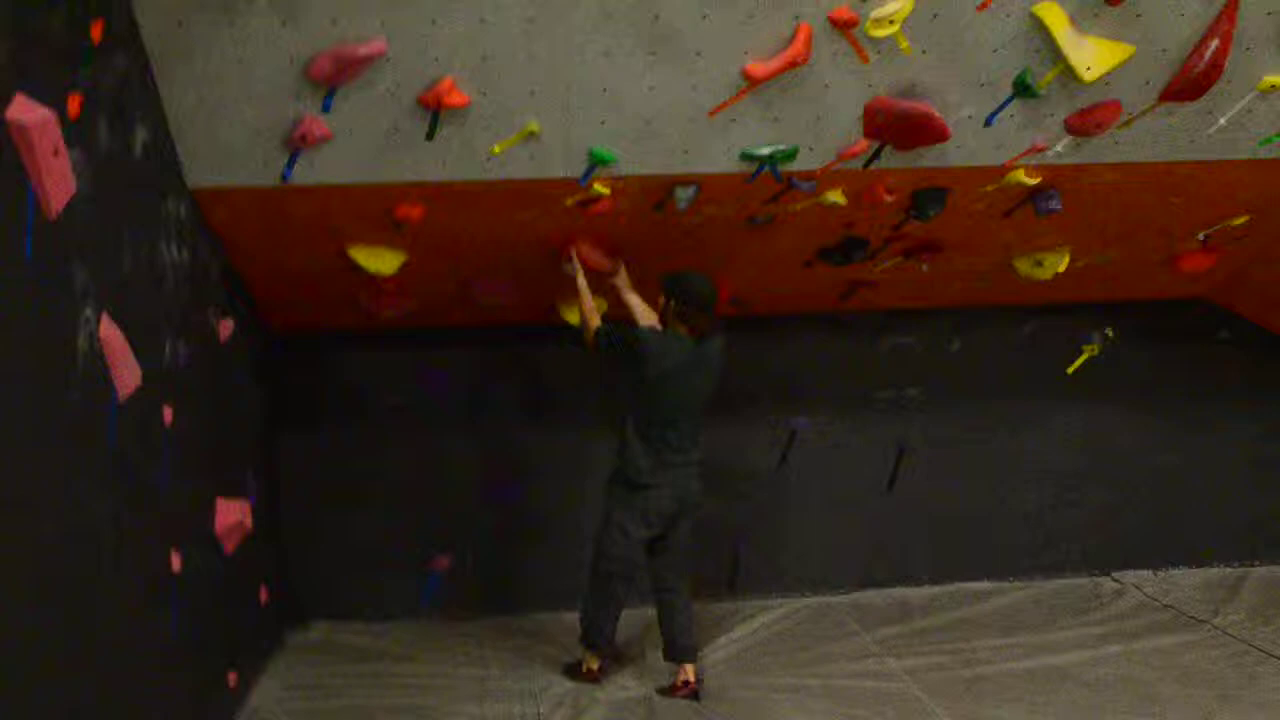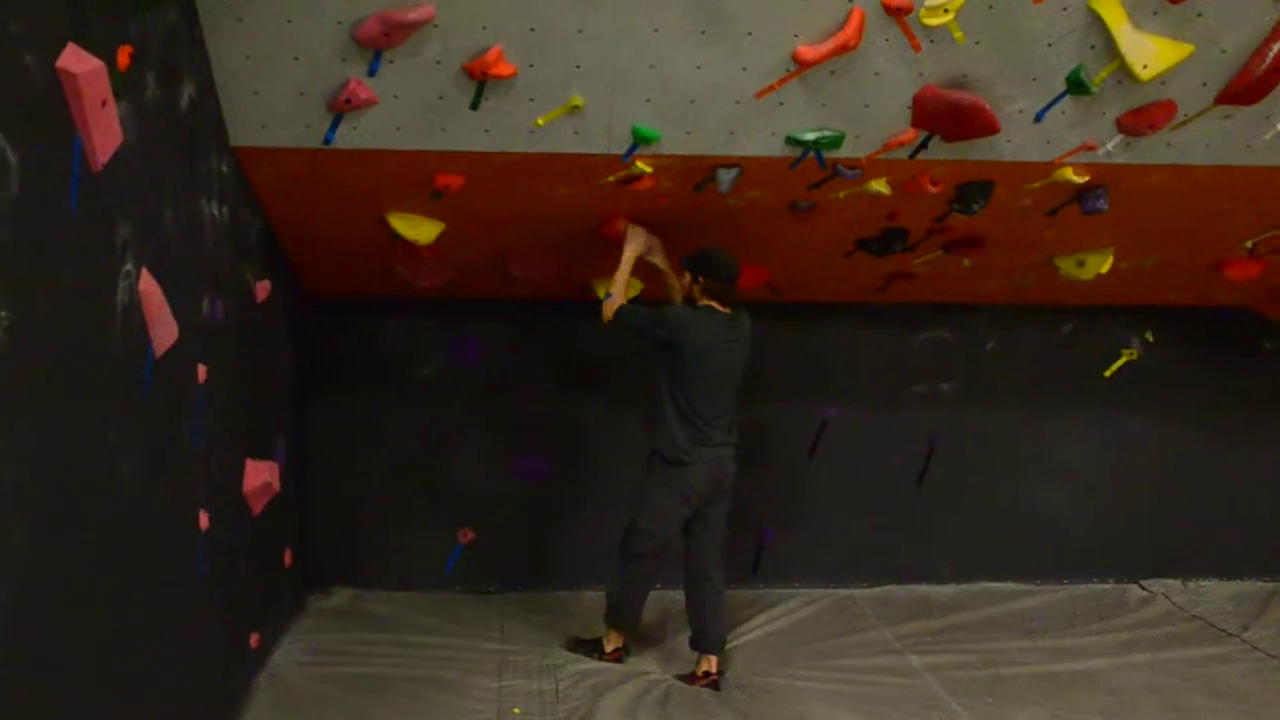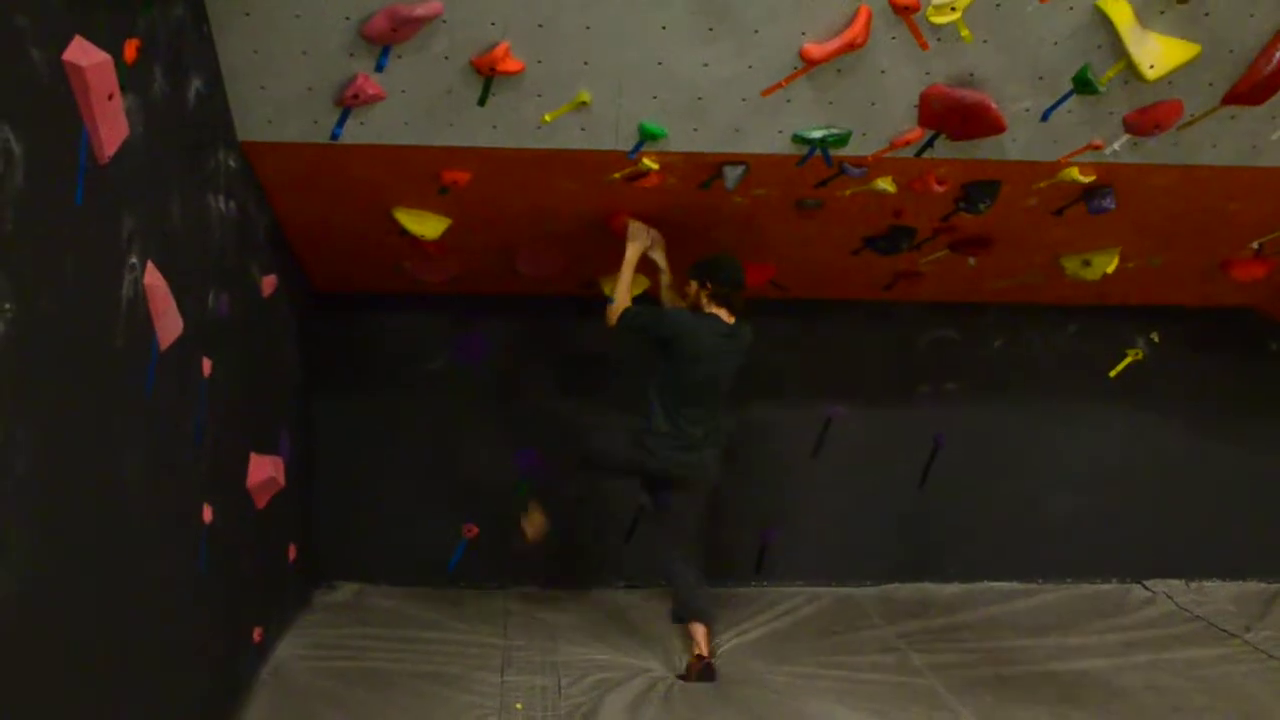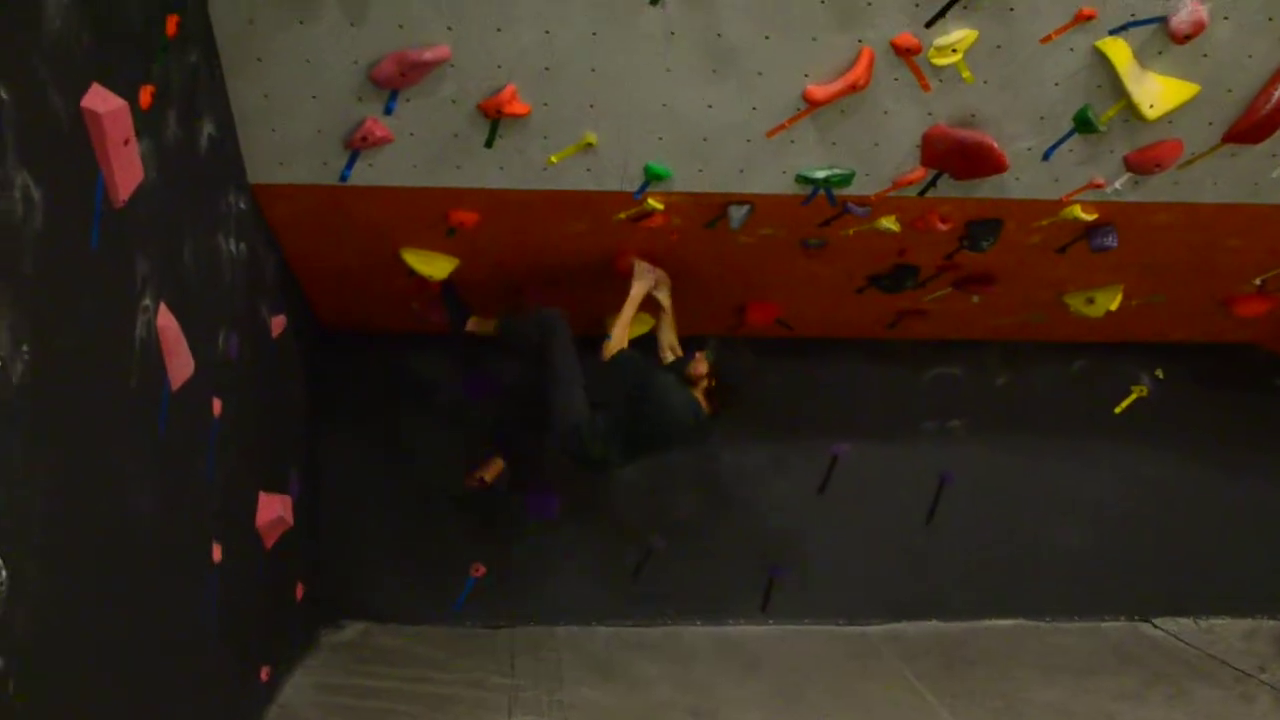
dt=0.7s
person 1, frame 1
left shoulder: (647, 348)
right shoulder: (712, 348)
left elbow: (594, 334)
left wrist: (581, 281)
right wrist: (625, 289)
left hip: (641, 489)
right hip: (684, 485)
left knee: (611, 575)
right knee: (672, 579)
left ankle: (593, 661)
right ankle: (687, 675)
person 1, frame 2
left shoulder: (679, 323)
right shoulder: (740, 325)
left elbow: (611, 310)
left wrist: (630, 255)
right wrist: (662, 265)
left hip: (681, 466)
right hip: (721, 464)
left knee: (640, 552)
right knee: (707, 563)
left ankle: (614, 641)
right ankle: (709, 665)
person 1, frame 3
left shoulder: (684, 328)
right shoulder: (741, 336)
left elbow: (617, 315)
left wrist: (634, 254)
right wrist: (662, 261)
left hip: (663, 455)
right hip: (703, 463)
right knee: (682, 552)
left ankle: (541, 521)
right ankle: (702, 653)
person 1, frame 4
left shoulder: (668, 393)
right shoulder: (699, 421)
left elbow: (610, 351)
right elbow: (670, 351)
left wrist: (637, 292)
right wrist: (665, 303)
left hip: (582, 435)
right hip: (602, 453)
left knee: (551, 324)
left ankle: (468, 323)
right ankle: (489, 472)
